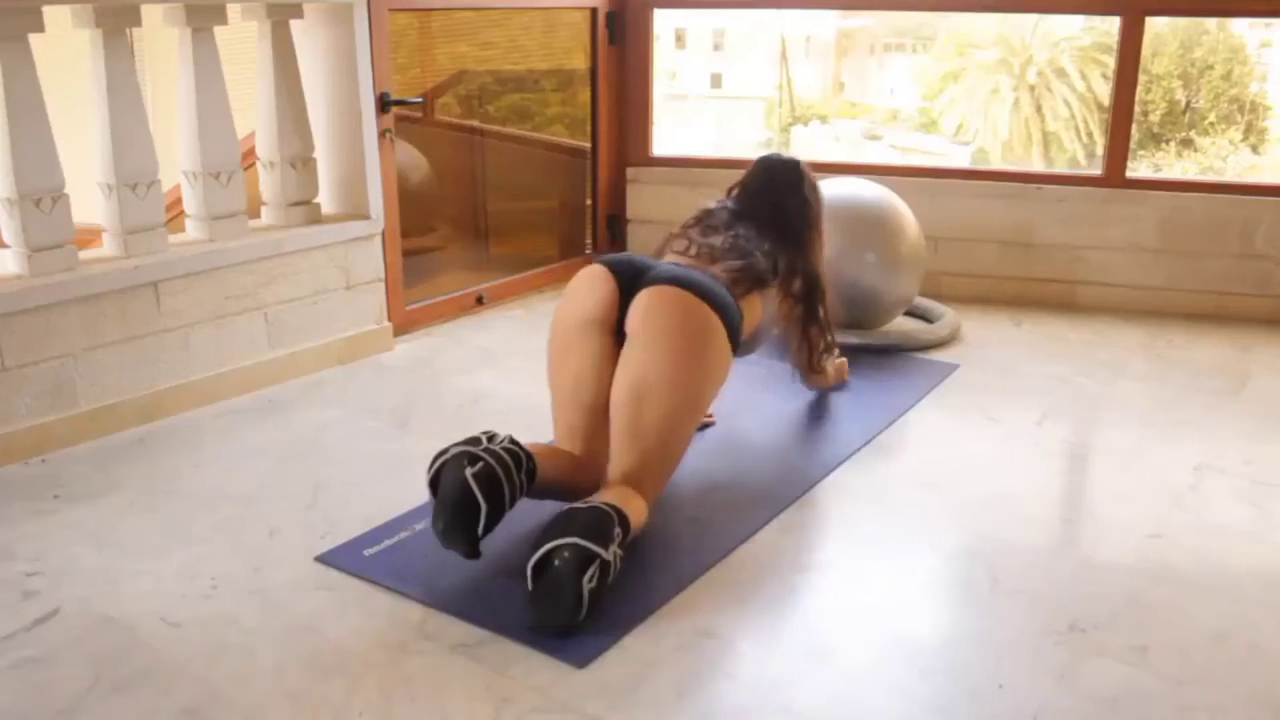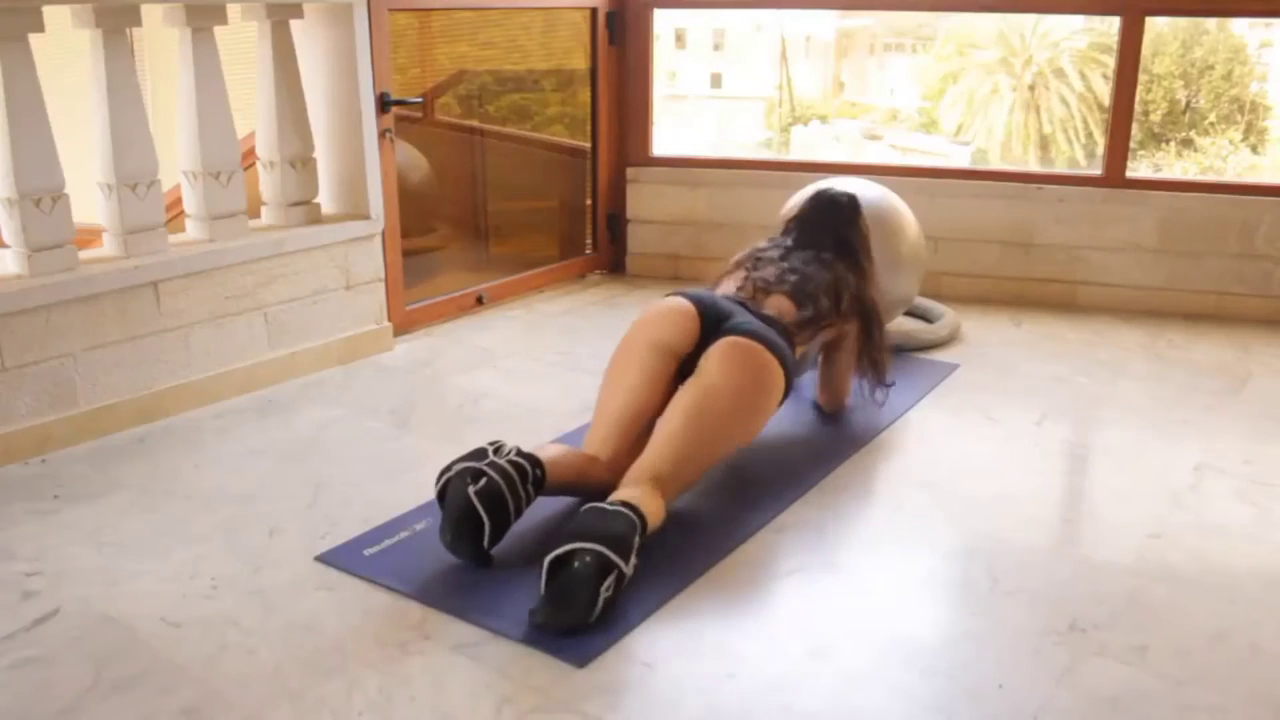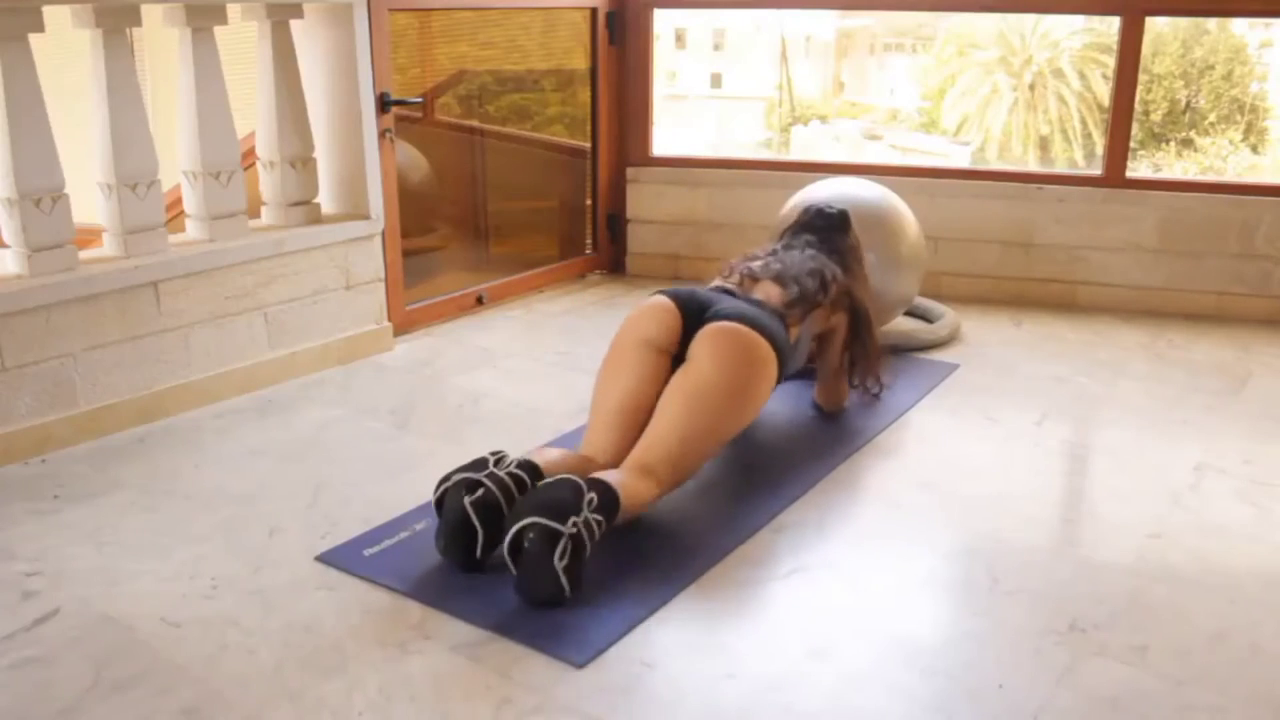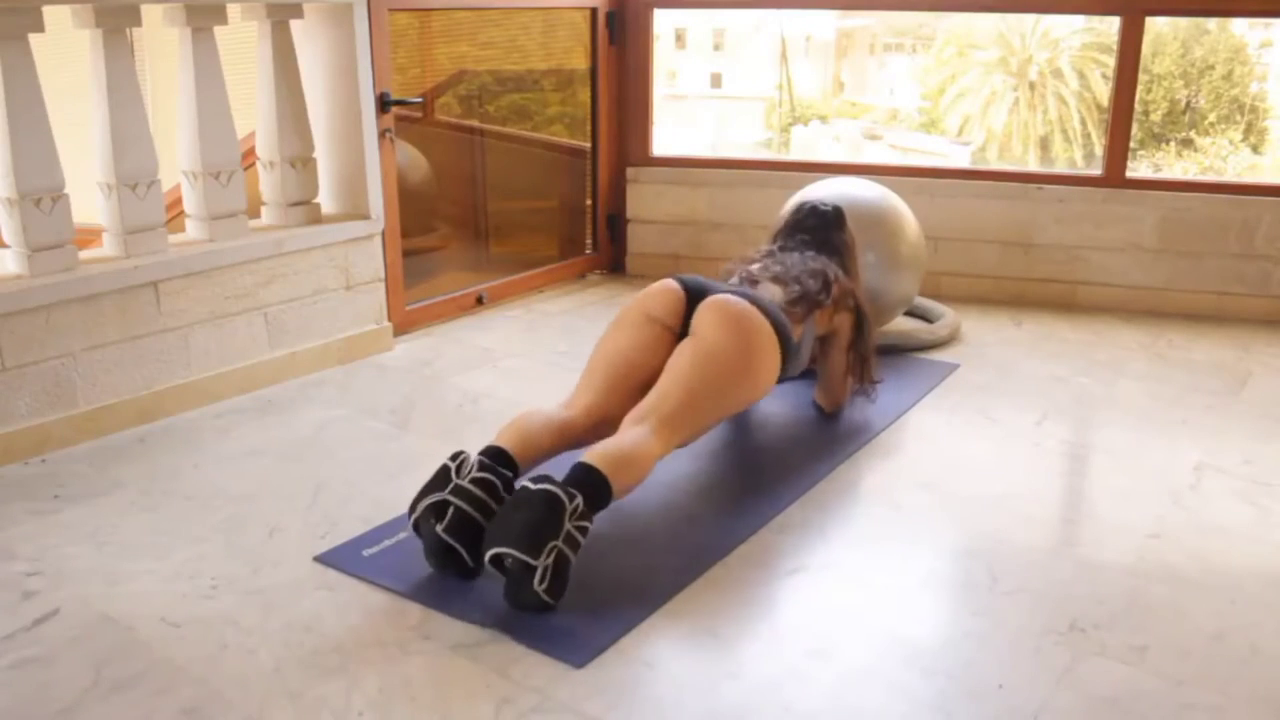
dt=0.4s
person 1, frame 1
left shoulder: (699, 223)
right shoulder: (794, 271)
right elbow: (814, 376)
left wrist: (677, 407)
right wrist: (830, 372)
left hip: (599, 279)
right hip: (689, 310)
left knee: (578, 468)
right knee: (627, 487)
left ankle: (503, 464)
right ankle: (593, 530)
person 1, frame 2
left shoulder: (756, 254)
right shoulder: (849, 296)
right elbow: (832, 401)
left hip: (680, 309)
right hip: (753, 354)
left knee: (597, 464)
right knee: (643, 486)
left ankle: (516, 469)
right ankle: (611, 530)
person 1, frame 3
left shoulder: (752, 261)
right shoulder: (839, 291)
right elbow: (830, 400)
left wrist: (794, 356)
right wrist: (821, 362)
left hip: (666, 305)
right hip: (744, 336)
left knee: (598, 456)
right knee: (642, 477)
left ankle: (512, 476)
right ankle: (577, 502)
person 1, frame 4
left shoulder: (754, 262)
right shoulder: (839, 295)
left elbow: (712, 377)
right elbow: (831, 400)
left wrist: (792, 361)
right wrist: (816, 359)
left hip: (675, 291)
right hip: (746, 325)
left knee: (579, 415)
right knee: (649, 430)
left ankle: (484, 474)
right ankle: (566, 502)
